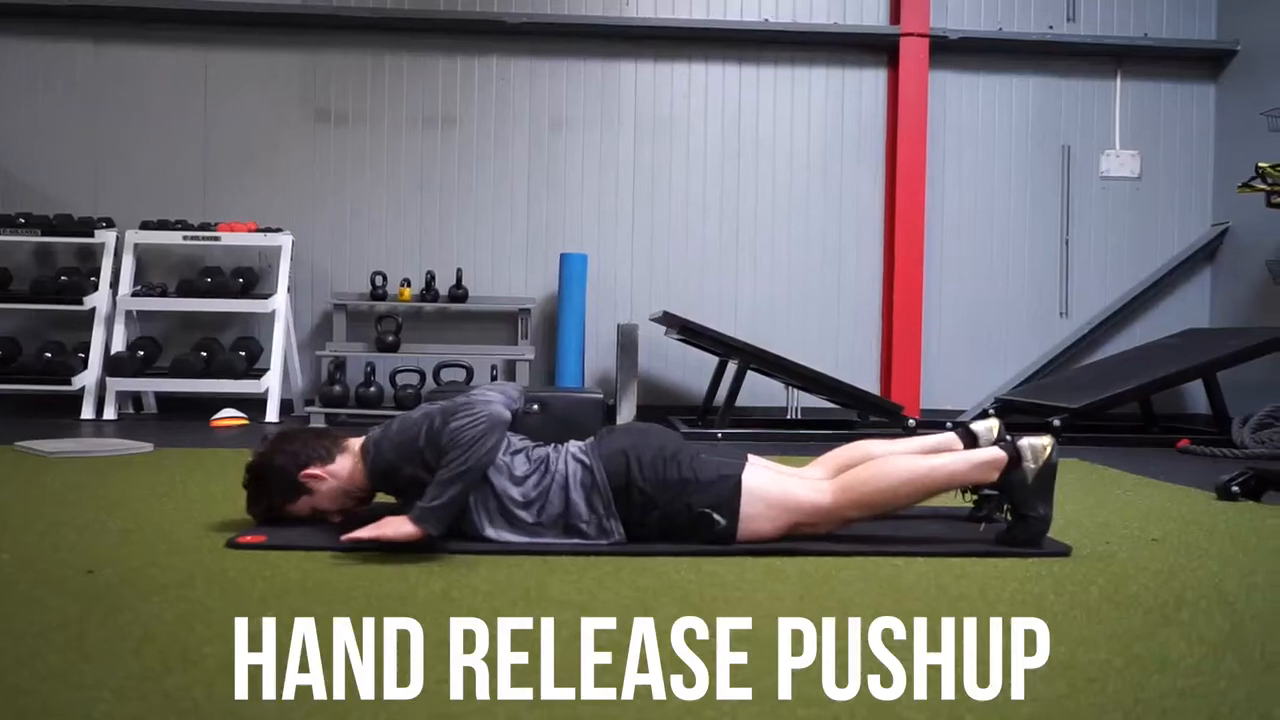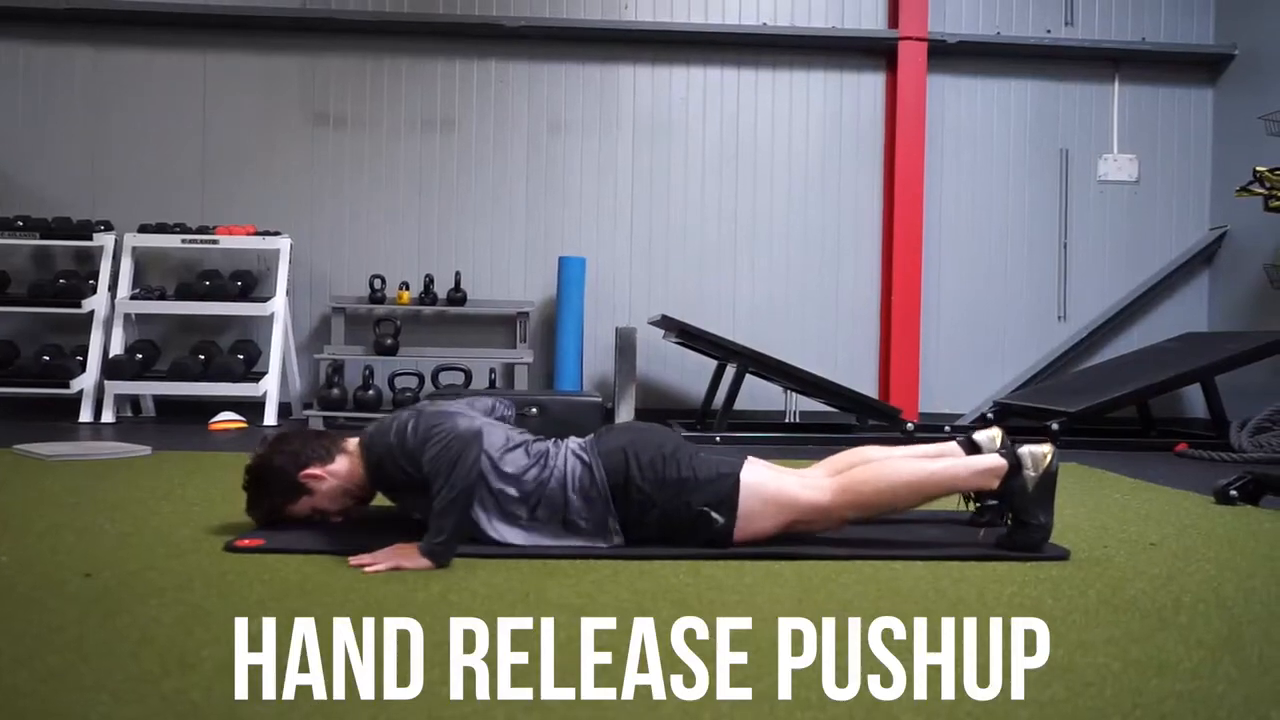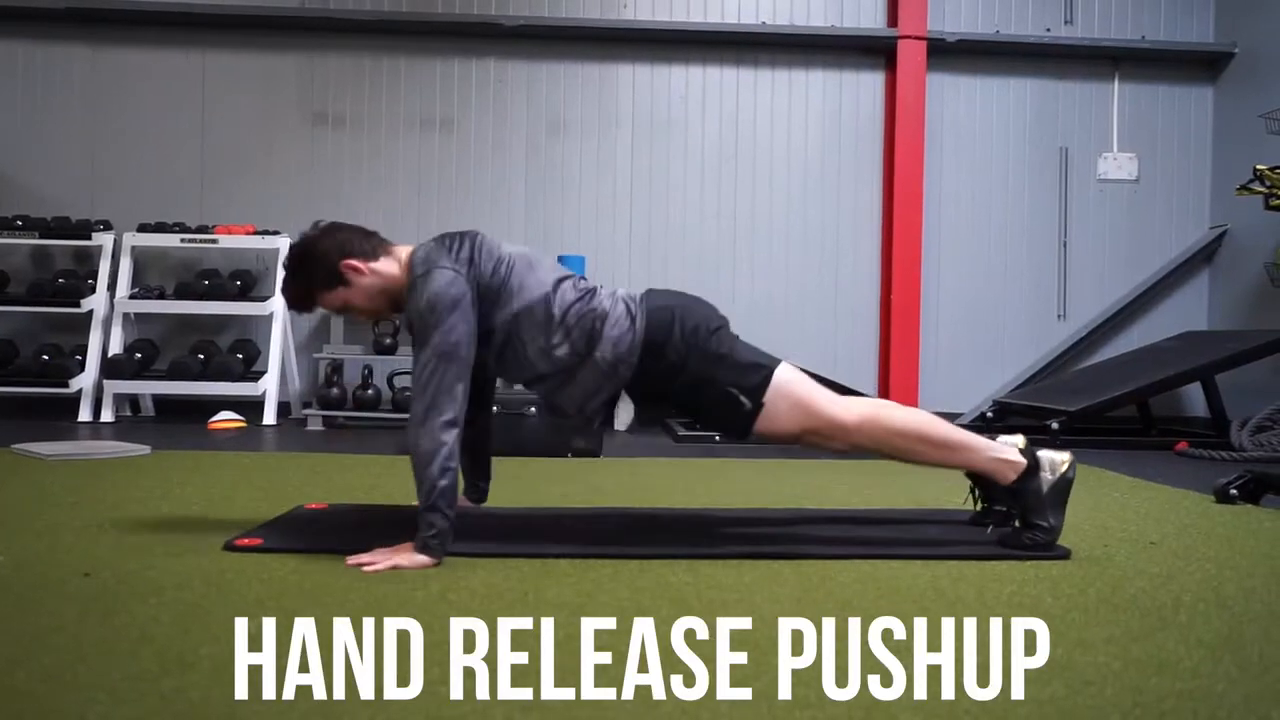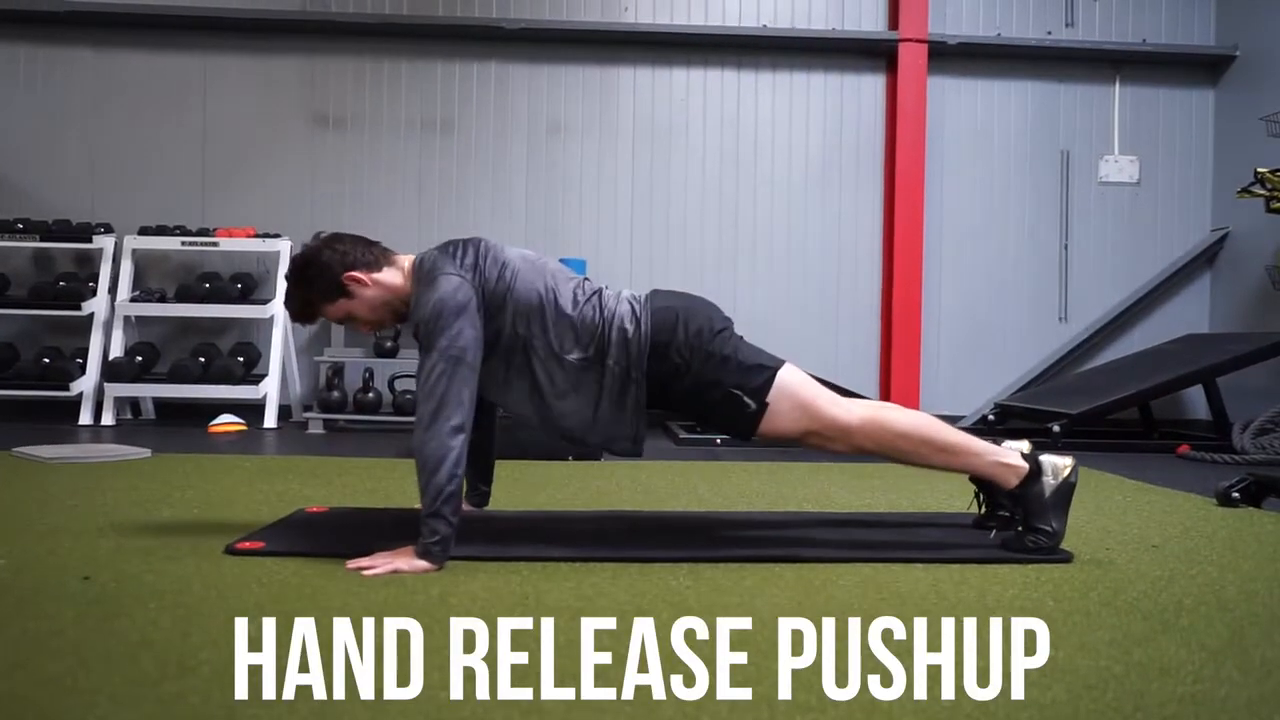
dt=0.5s
person 1, frame 1
left shoulder: (391, 449)
right shoulder: (407, 445)
left elbow: (486, 414)
right elbow: (503, 392)
left wrist: (424, 516)
left hip: (629, 488)
right hip: (619, 465)
left knee: (822, 504)
right knee: (812, 481)
left ankle: (1004, 462)
right ankle: (967, 442)
person 1, frame 2
left shoulder: (389, 440)
right shoulder: (408, 431)
left elbow: (466, 435)
right elbow: (484, 421)
left wrist: (433, 547)
right wrist: (449, 515)
left hip: (627, 485)
right hip: (617, 467)
left knee: (819, 500)
right knee: (814, 485)
left ankle: (1006, 467)
right ankle: (970, 449)
person 1, frame 3
left shoulder: (435, 284)
right shoulder: (444, 272)
left elbow: (441, 413)
right elbow: (473, 387)
left wrist: (431, 539)
right wrist: (470, 494)
left hip: (658, 345)
right hip: (651, 338)
left knee: (836, 421)
right knee: (831, 421)
left ankle: (1024, 469)
right ankle: (996, 452)
person 1, frame 4
left shoulder: (440, 289)
right shoulder: (447, 281)
left elbow: (443, 416)
right elbow: (479, 395)
left wrist: (431, 543)
right wrist: (472, 496)
left hip: (665, 347)
right hip: (656, 344)
left knee: (840, 424)
right knee: (832, 427)
left ankle: (1028, 475)
right ankle: (1002, 459)
